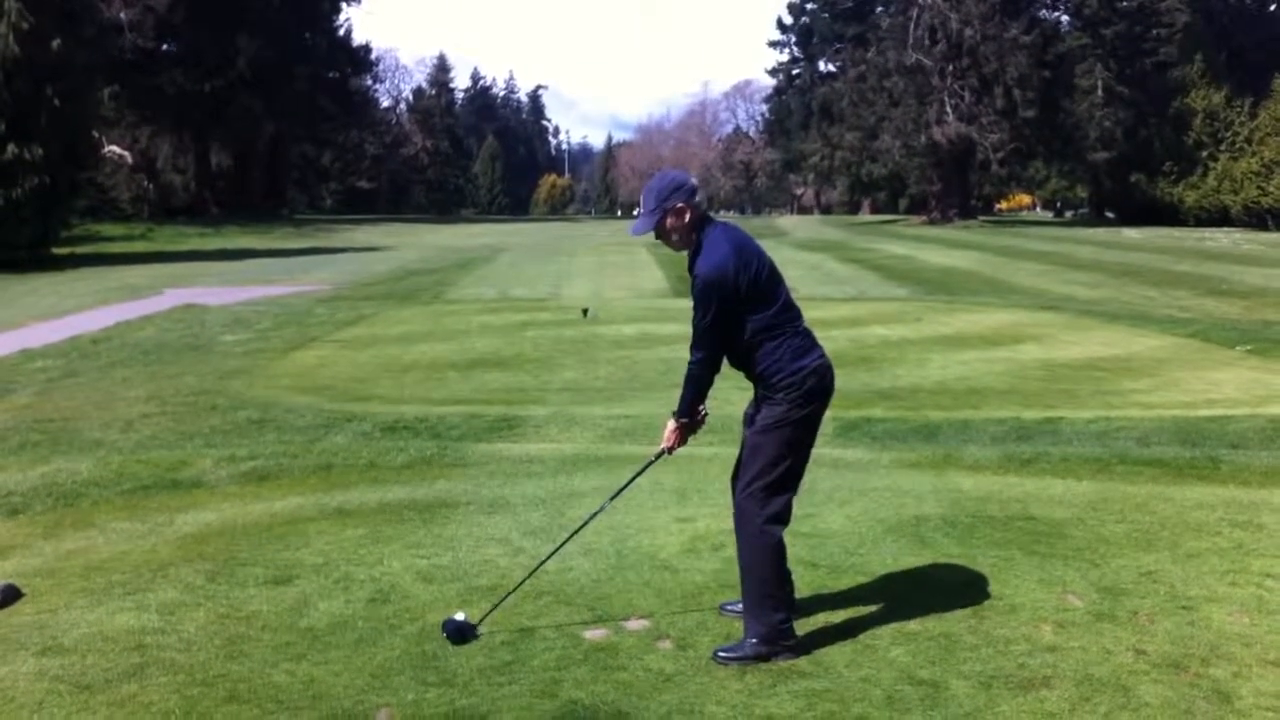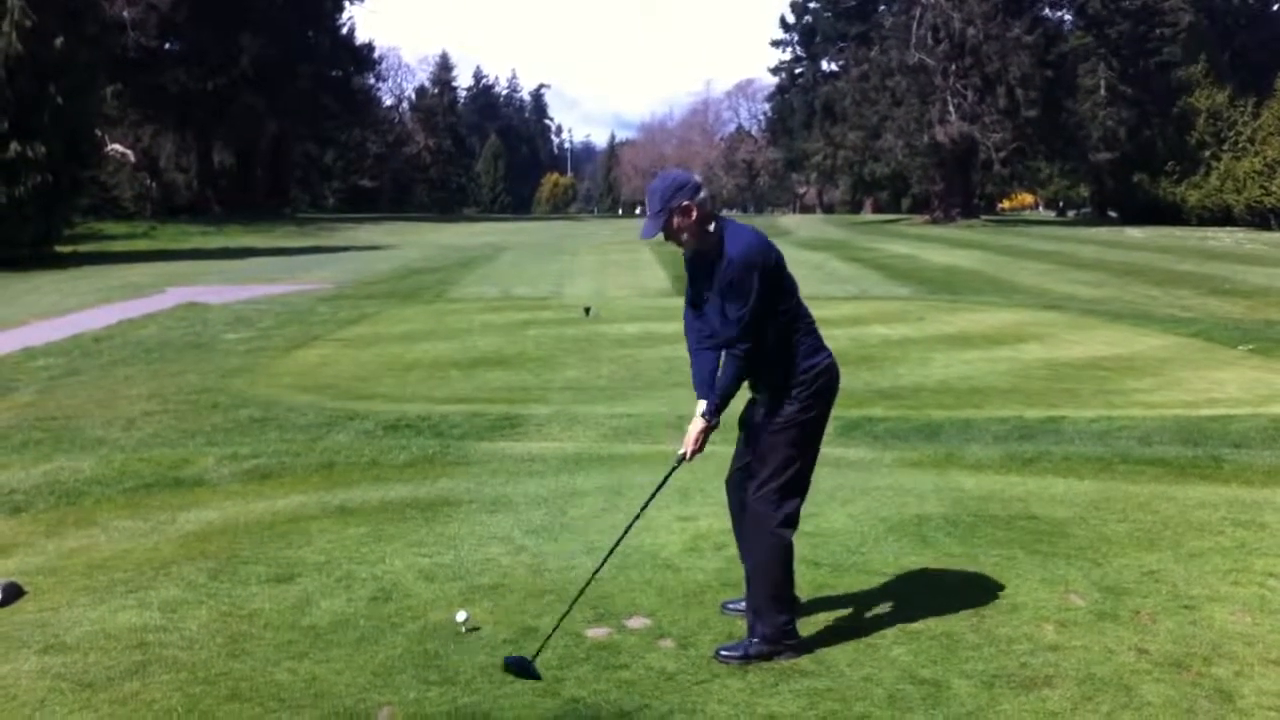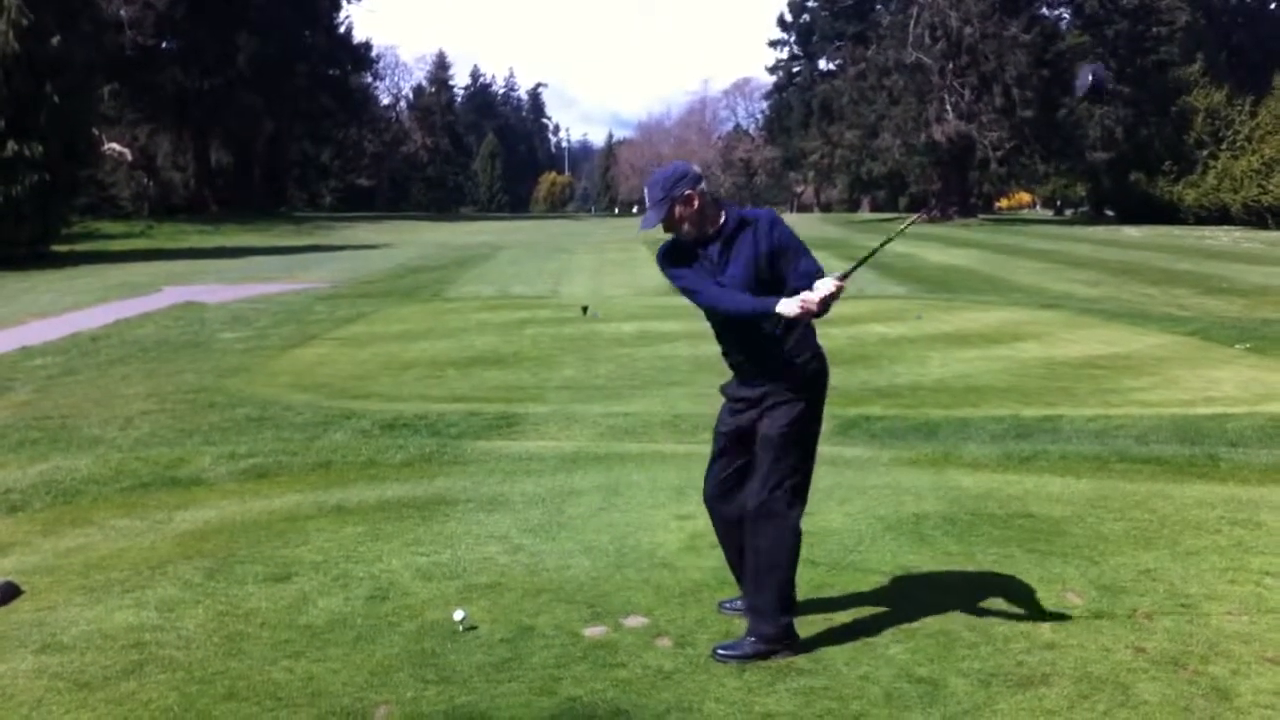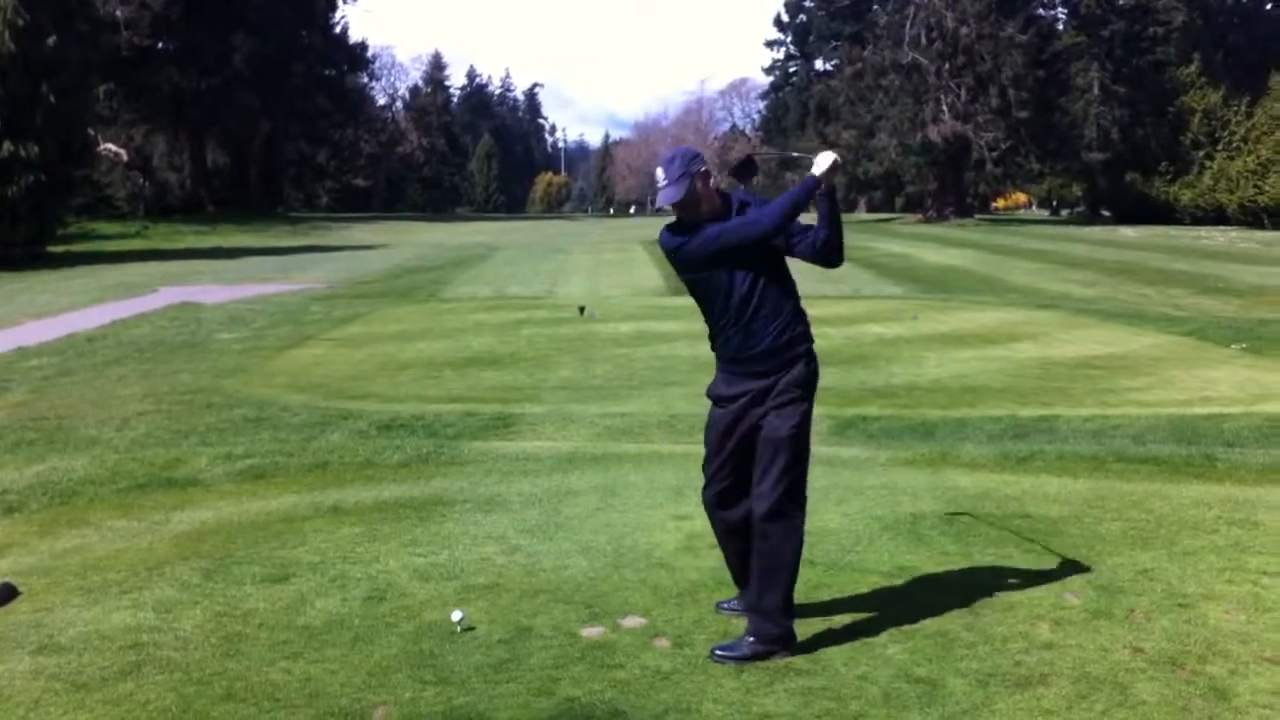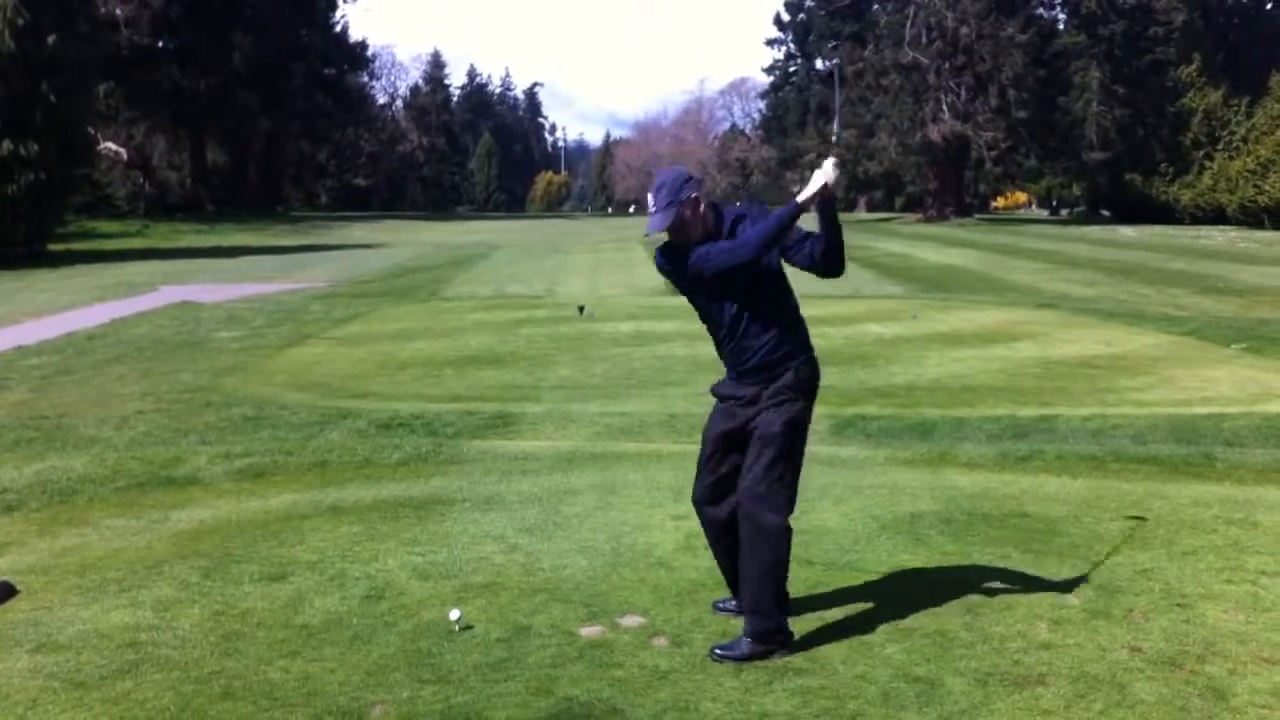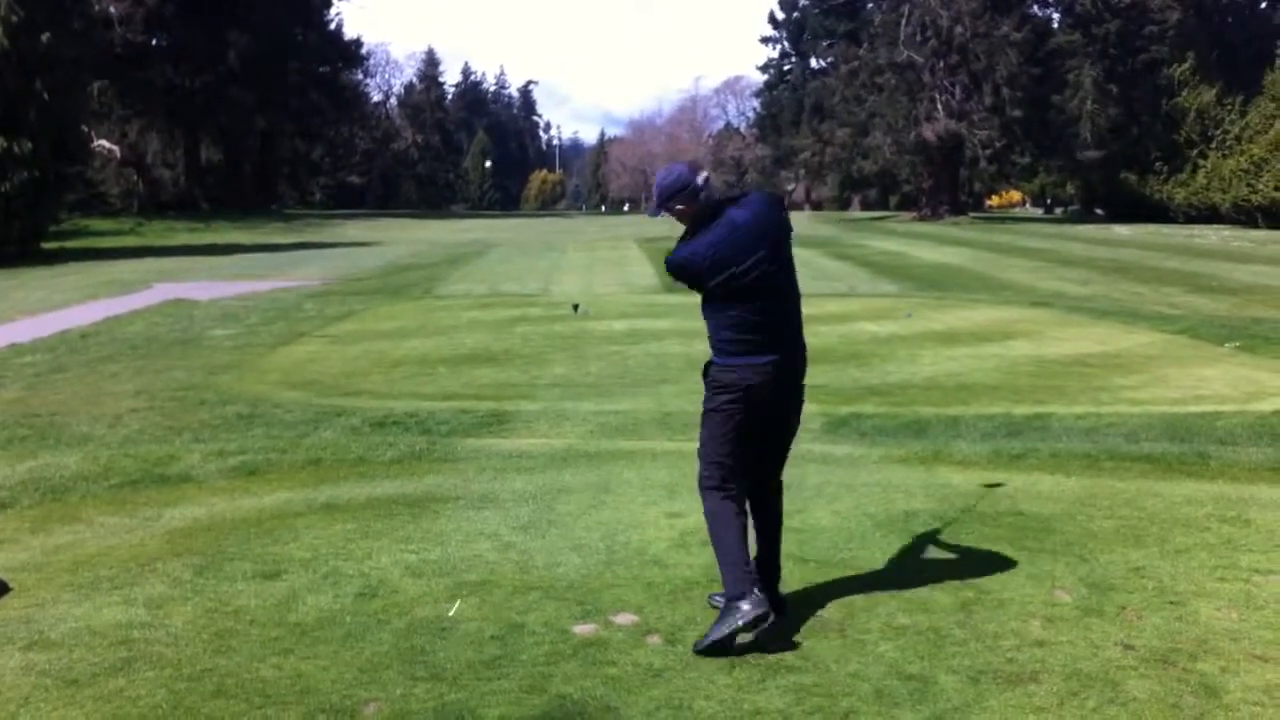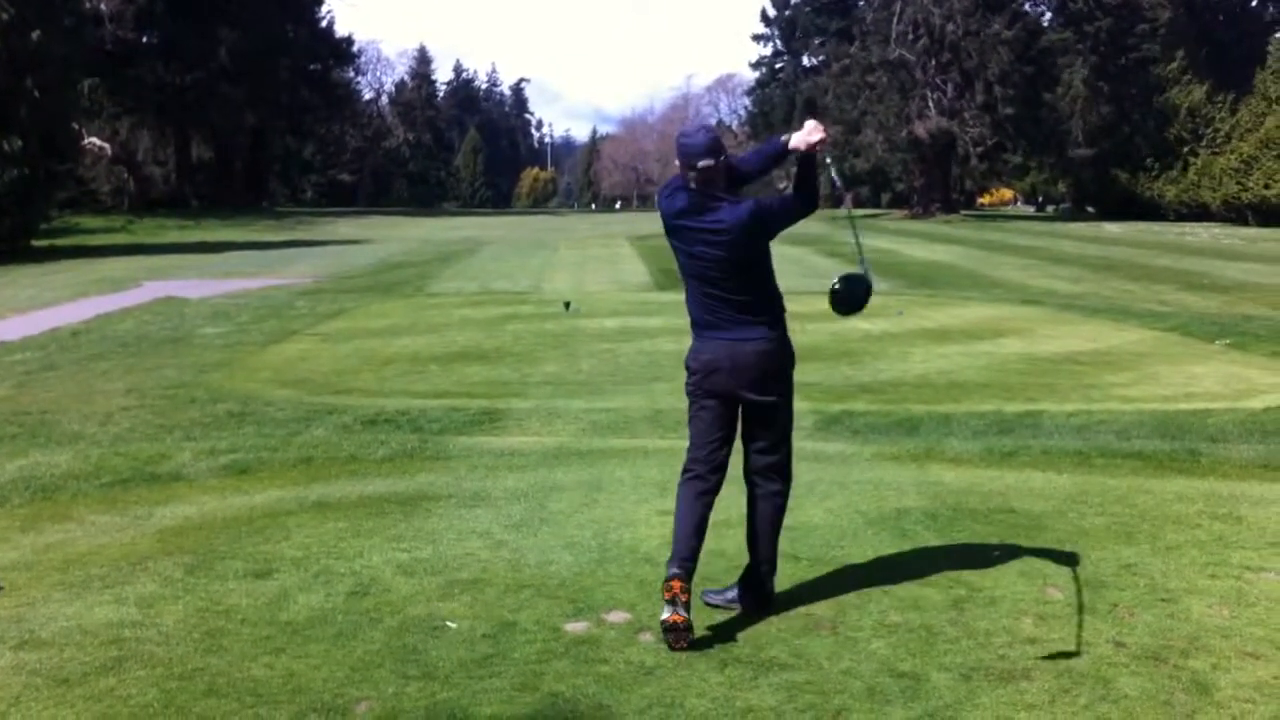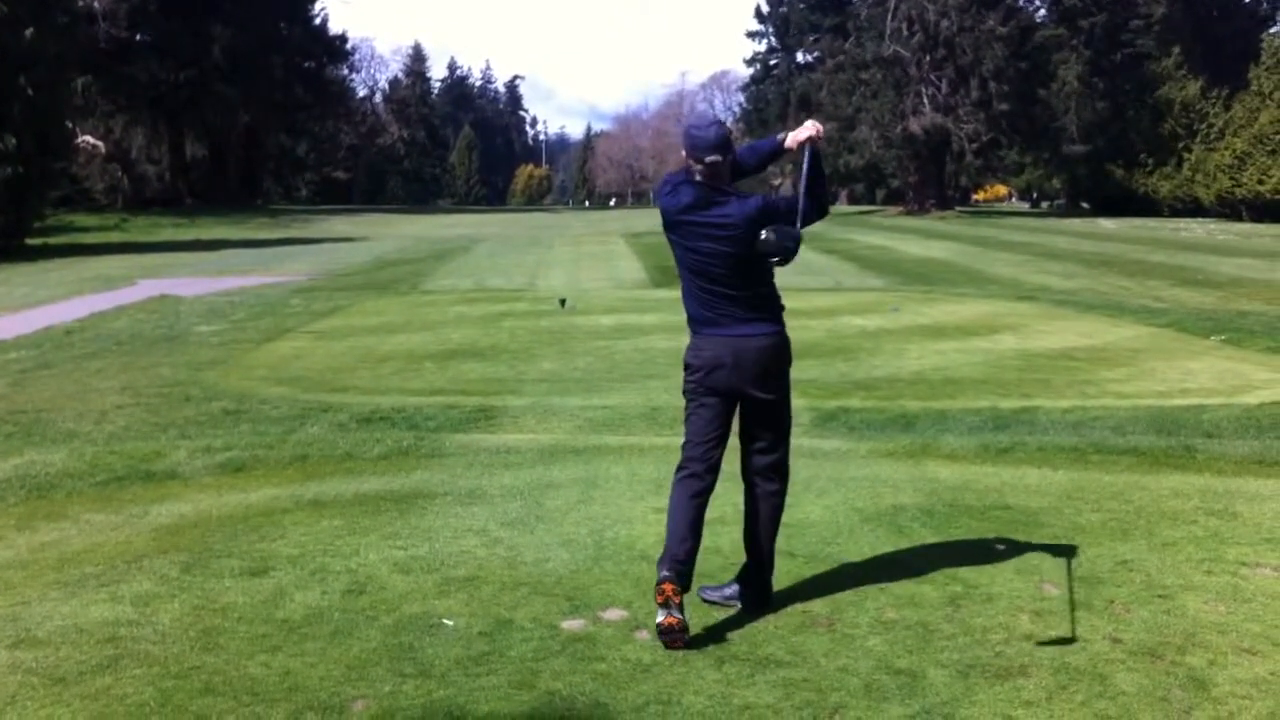
dt=0.3s
person 1, frame 1
left shoulder: (716, 264)
right shoulder: (718, 241)
left elbow: (706, 351)
right elbow: (712, 345)
left wrist: (682, 415)
right wrist: (694, 404)
left hip: (793, 384)
right hip: (783, 380)
left knee: (756, 502)
right knee: (749, 489)
left ankle: (771, 632)
right ankle: (769, 595)
person 1, frame 2
left shoulder: (742, 250)
right shoulder: (697, 257)
left elbow: (745, 343)
right elbow: (700, 331)
left wrist: (708, 416)
right wrist: (703, 399)
left hip: (802, 382)
right hip: (767, 384)
left knee: (768, 500)
right knee: (743, 485)
left ankle: (774, 631)
right ankle: (769, 594)
person 1, frame 3
left shoulder: (763, 227)
right shoulder: (675, 256)
left elbow: (812, 287)
right elbow: (718, 299)
left wrist: (819, 294)
right wrist: (781, 306)
left hip: (795, 381)
right hip: (746, 384)
left knee: (772, 501)
right knee: (723, 491)
left ankle: (771, 628)
right ankle: (761, 592)
person 1, frame 4
left shoulder: (755, 207)
right shoulder: (675, 241)
left elbow: (828, 254)
right elbow: (761, 230)
left wrist: (825, 189)
right wrist: (811, 181)
left hip: (788, 376)
right hip: (733, 382)
left knee: (775, 502)
right knee: (722, 496)
left ankle: (770, 629)
right ankle: (756, 593)
person 1, frame 5
left shoulder: (752, 220)
right shoulder: (671, 258)
left elbow: (829, 264)
right elbow: (744, 253)
left wrist: (823, 202)
right wrist: (799, 203)
left hip: (786, 381)
right hip: (740, 385)
left knee: (761, 499)
right knee: (712, 495)
left ankle: (765, 627)
right ankle: (752, 592)
person 1, frame 6
left shoulder: (685, 257)
right shoulder: (763, 212)
left hip: (736, 375)
right hip: (787, 365)
left knee: (719, 484)
right knee: (763, 478)
left ankle: (745, 595)
right ankle: (764, 585)
person 1, frame 7
left shoulder: (671, 205)
right shoulder: (747, 216)
left elbow: (737, 173)
right elbow: (805, 202)
left wrist: (787, 142)
right wrist: (803, 148)
left hip: (709, 358)
right hip: (766, 353)
left knee: (701, 472)
right knee: (768, 474)
left ankle: (678, 576)
right ankle: (756, 586)
person 1, frame 8
left shoulder: (670, 199)
right shoulder: (755, 213)
left elbow: (724, 173)
right elbow: (816, 205)
left wrist: (783, 141)
right wrist: (805, 149)
left hip: (709, 354)
right hip: (765, 349)
left knee: (696, 468)
right knee: (765, 471)
left ankle: (672, 576)
right ankle: (755, 584)
